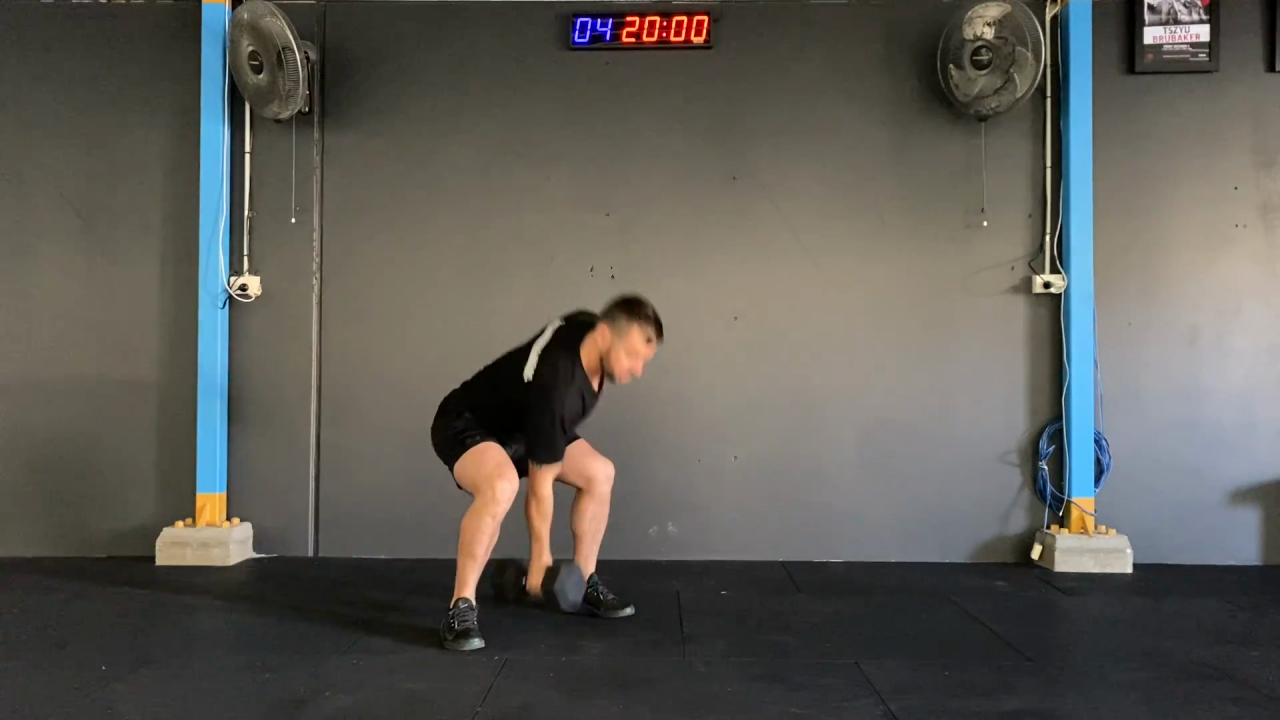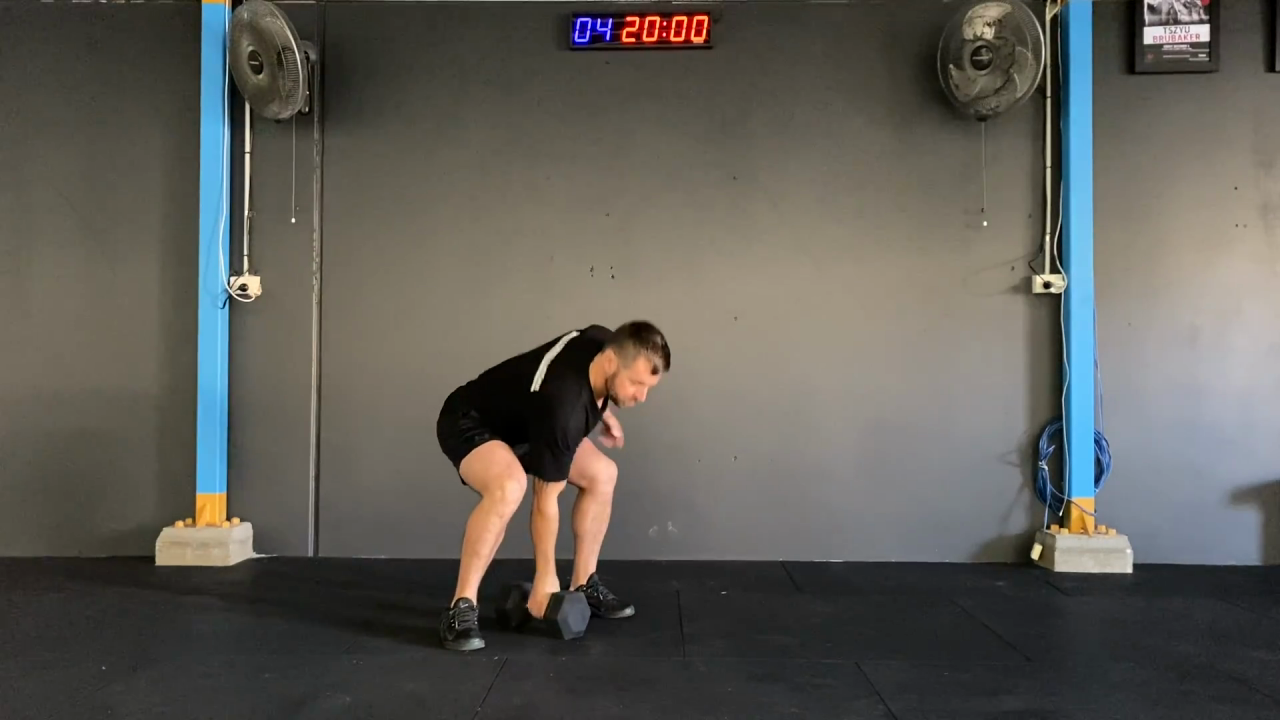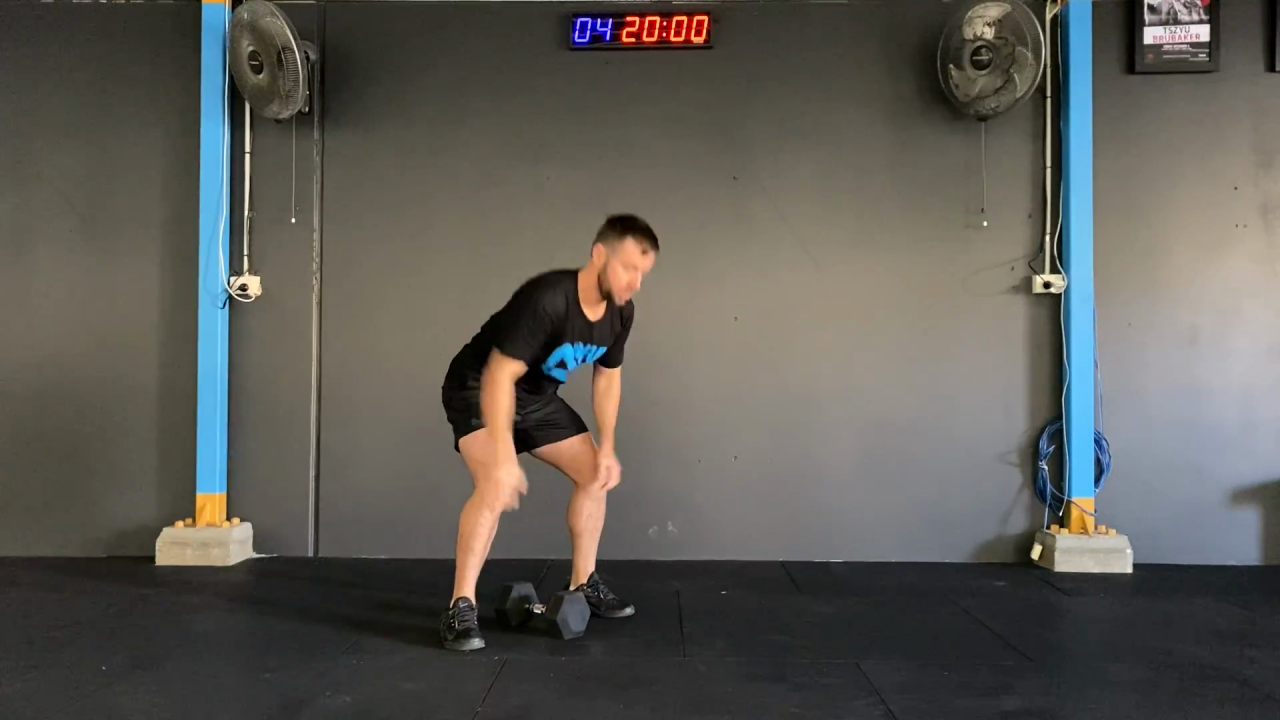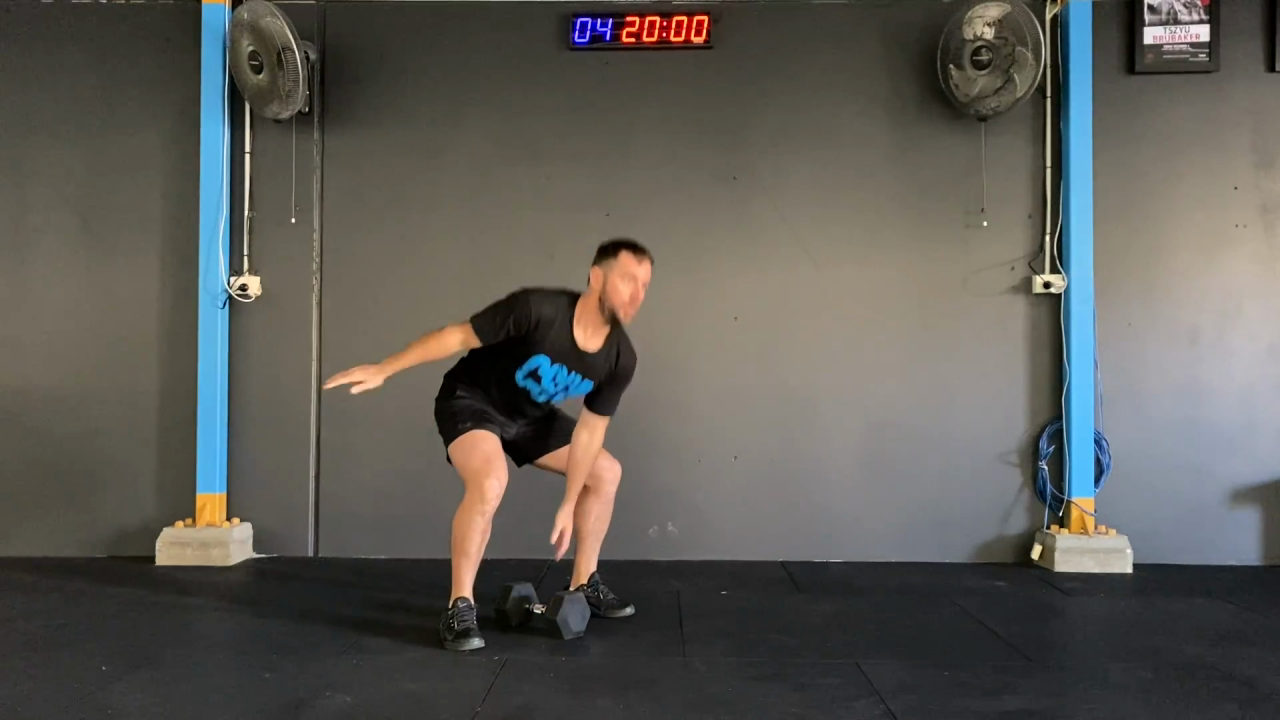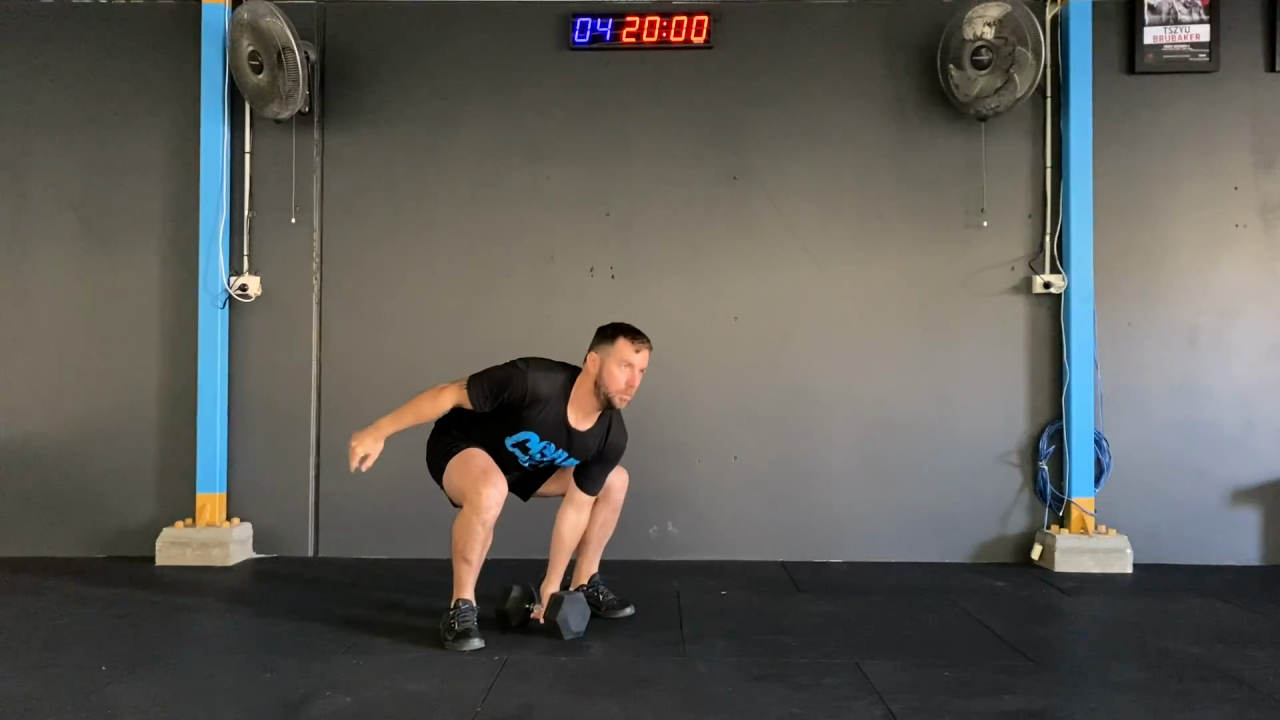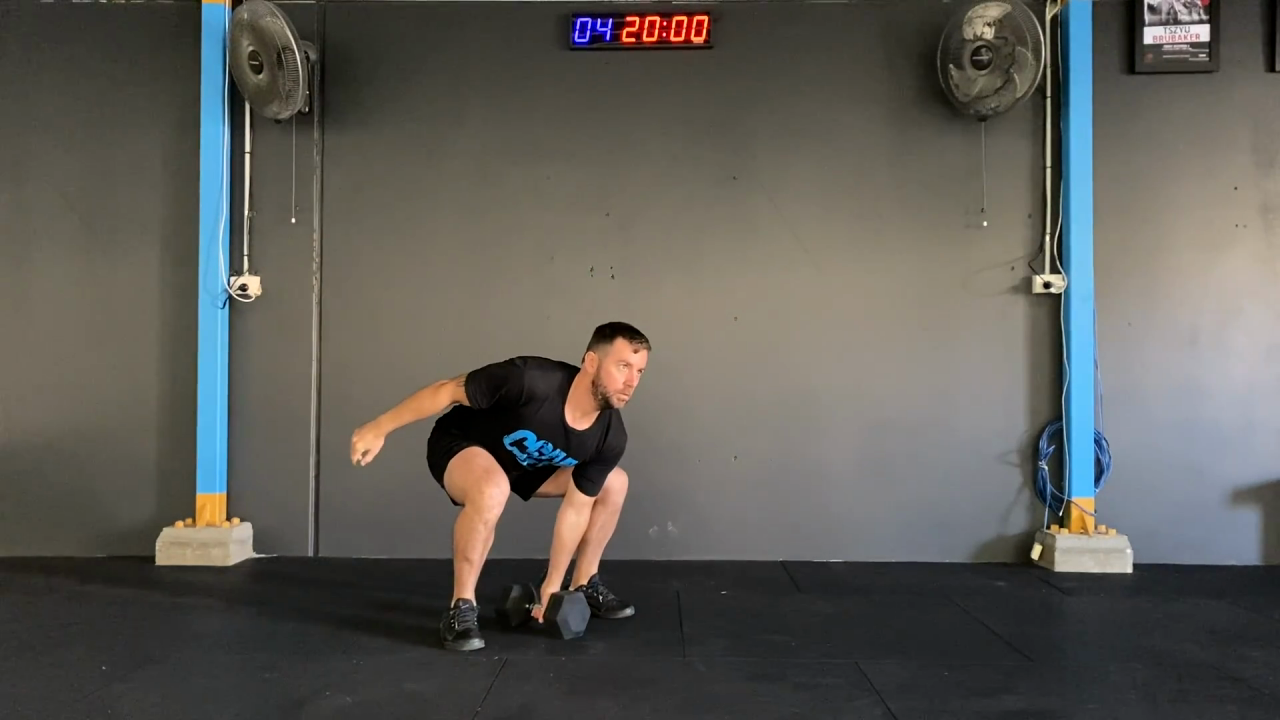
dt=0.4s
person 1, frame 1
left shoulder: (589, 326)
right shoulder: (558, 390)
right elbow: (541, 486)
right wrist: (541, 559)
left hip: (516, 423)
right hip: (464, 425)
left knee: (599, 475)
right knee: (501, 486)
left ankle: (584, 582)
right ankle: (461, 608)
person 1, frame 2
left shoulder: (603, 343)
right shoulder: (563, 406)
right elbow: (545, 502)
left wrist: (606, 419)
right wrist: (545, 579)
left hip: (521, 423)
right hip: (470, 422)
left knee: (602, 474)
right knee: (510, 488)
left ankle: (583, 585)
right ankle: (461, 608)
person 1, frame 3
left shoulder: (620, 315)
right shoulder: (547, 300)
left elbow: (606, 377)
right elbow: (499, 378)
left wrist: (607, 447)
right wrist: (502, 456)
left hip: (537, 393)
right hip: (476, 387)
left knee: (598, 473)
right knee: (499, 482)
left ankle: (583, 586)
right ankle: (460, 608)
person 1, frame 4
left shoulder: (620, 360)
right shoulder: (539, 310)
left elbow: (590, 430)
right elbow: (458, 335)
left wrist: (569, 506)
right wrist: (382, 370)
left hip: (531, 415)
right hip: (471, 401)
left knee: (606, 473)
right knee: (490, 482)
left ankle: (584, 584)
right ankle: (460, 607)
person 1, frame 5
left shoulder: (611, 437)
right shoulder: (533, 382)
left elbow: (577, 506)
right elbow: (449, 394)
left wrist: (552, 584)
right wrist: (379, 431)
left hip: (524, 463)
right hip: (461, 445)
left knee: (614, 483)
right knee: (489, 492)
left ankle: (584, 586)
right ankle: (461, 608)
person 1, frame 6
left shoulder: (610, 437)
right shoulder: (530, 380)
left elbow: (577, 505)
right elbow: (447, 391)
left wrist: (552, 585)
right wrist: (380, 428)
left hip: (525, 462)
right hip: (460, 444)
left knee: (614, 484)
right knee: (491, 490)
left ankle: (583, 585)
right ankle: (461, 608)
